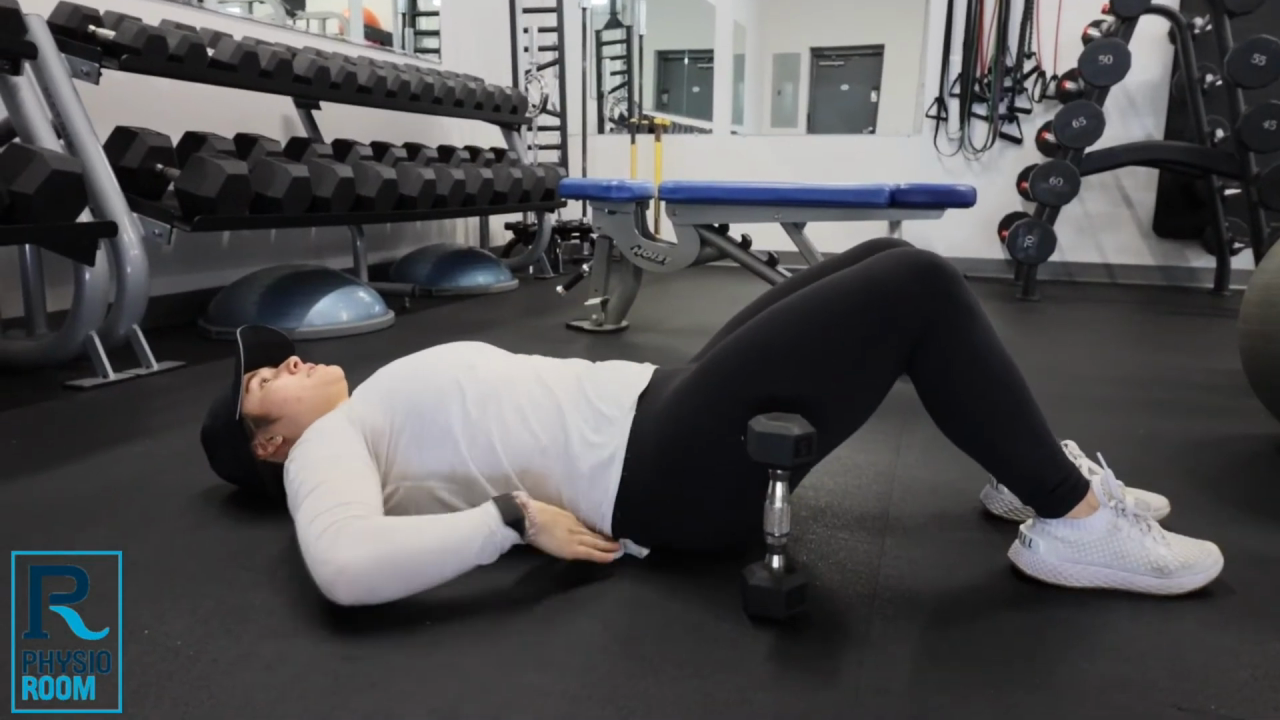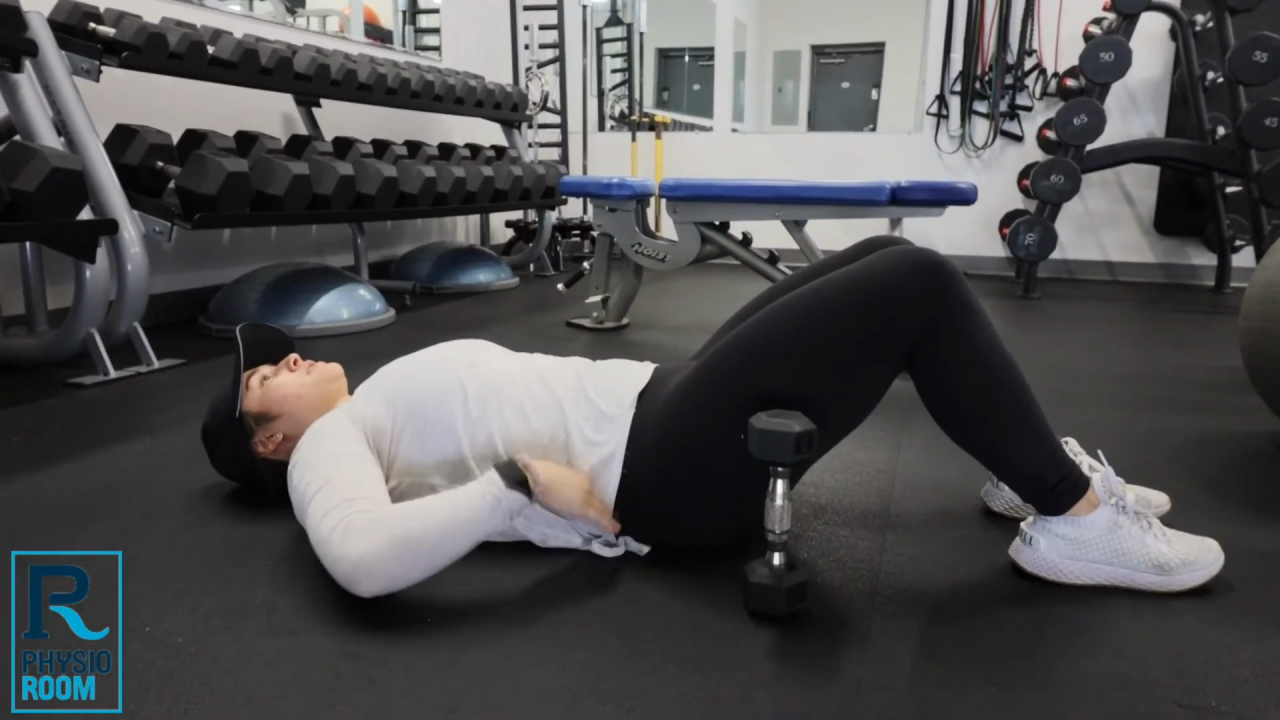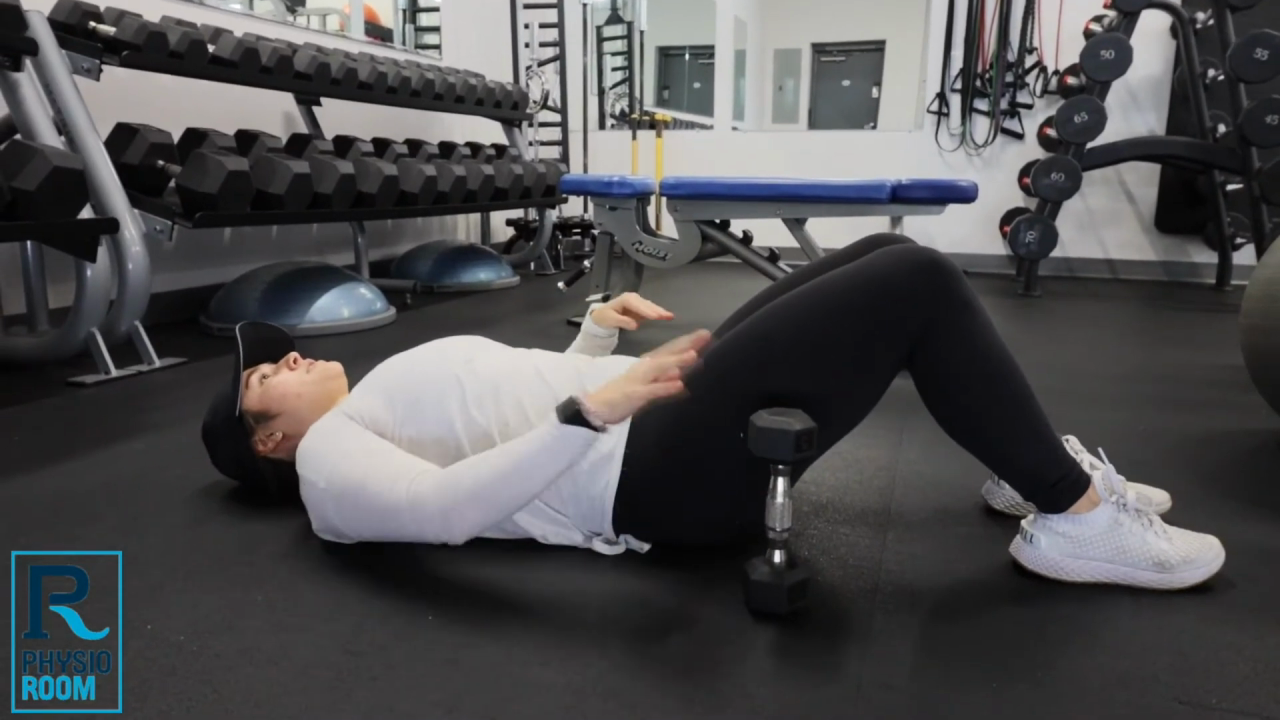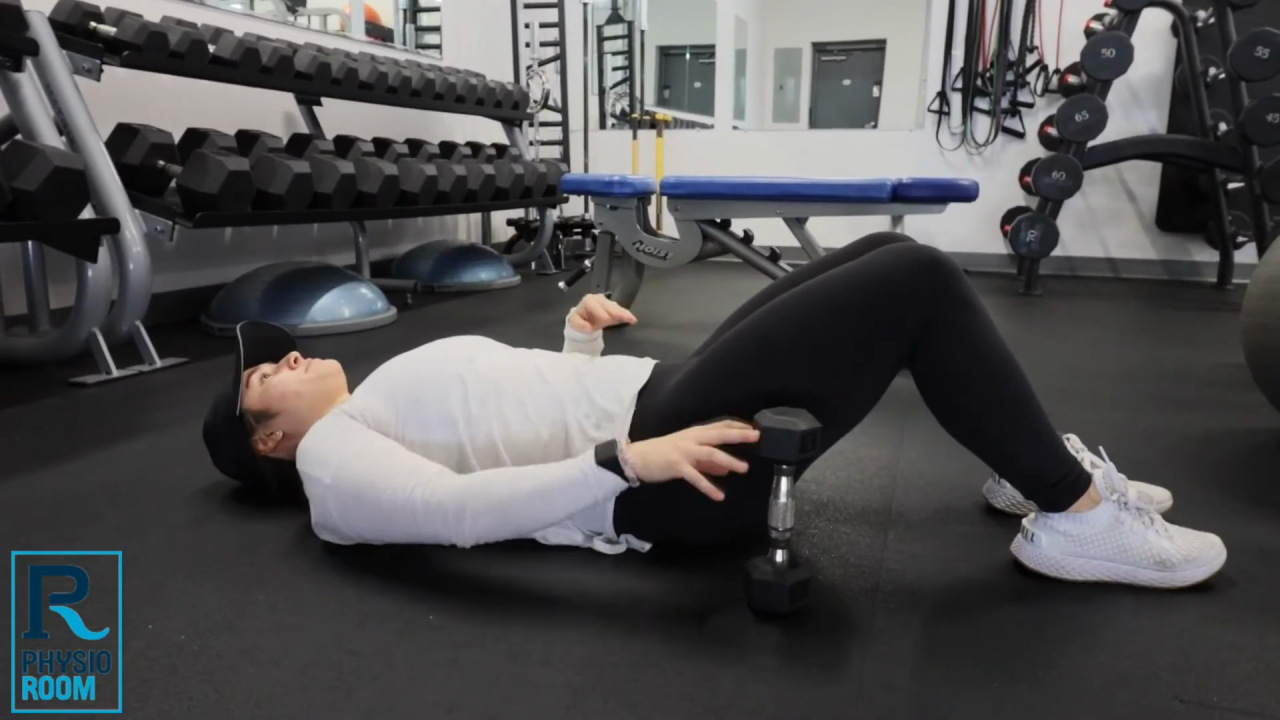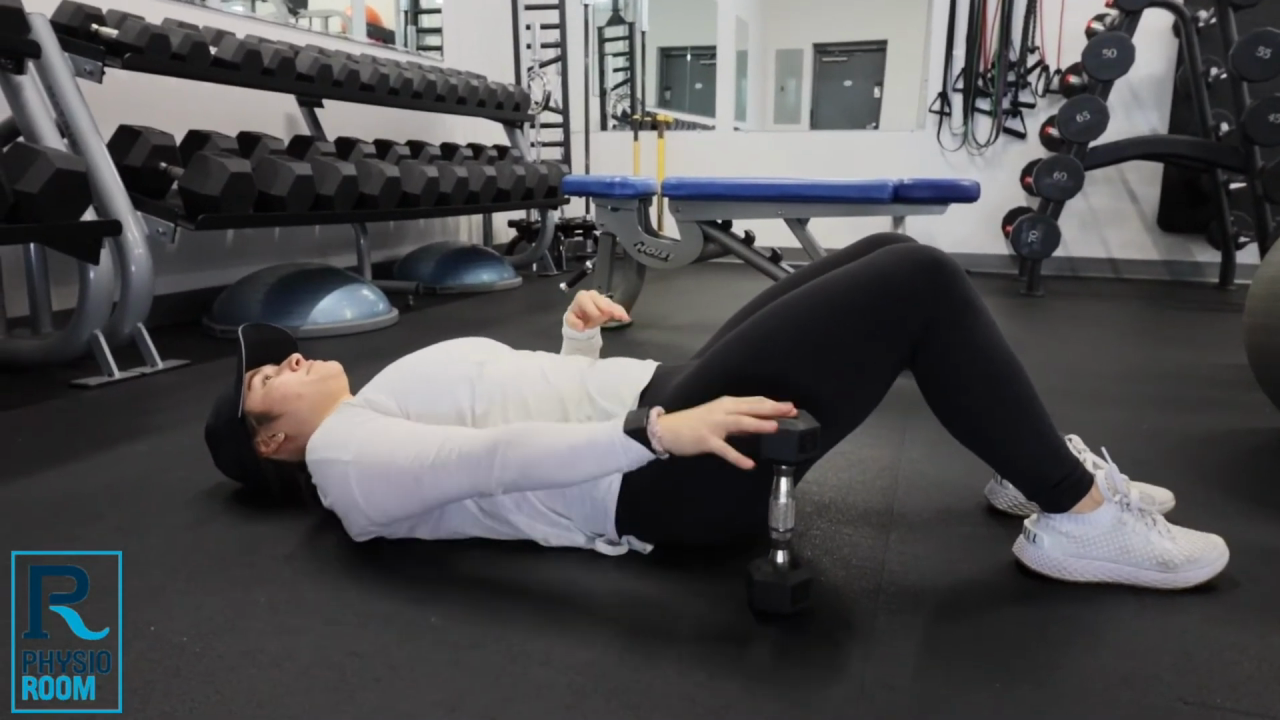
dt=0.3s
person 1, frame 1
left shoulder: (381, 413)
right shoulder: (327, 451)
right elbow: (348, 569)
right wrist: (515, 518)
left hip: (658, 410)
right hip: (672, 475)
left knee: (893, 265)
right knee: (919, 288)
left ankle: (1032, 472)
right ankle: (1073, 523)
person 1, frame 2
left shoulder: (378, 412)
right shoulder: (330, 449)
right elbow: (365, 558)
right wrist: (519, 482)
left hip: (656, 403)
right hip: (670, 474)
left knee: (890, 260)
right knee: (918, 285)
left ankle: (1035, 470)
right ankle: (1075, 520)
person 1, frame 3
left shoulder: (381, 408)
right shoulder: (330, 457)
right elbow: (445, 506)
left wrist: (597, 332)
right wrist: (592, 410)
left hip: (657, 431)
right hip: (667, 475)
left knee: (893, 259)
right knee: (919, 287)
left ankle: (1036, 468)
right ankle: (1075, 518)
person 1, frame 4
left shoulder: (379, 411)
right shoulder: (334, 459)
right elbow: (462, 511)
left wrist: (583, 337)
right wrist: (627, 459)
left hip: (654, 398)
right hip: (670, 490)
left knee: (892, 256)
right knee: (918, 285)
left ankle: (1036, 467)
right ankle: (1075, 516)
person 1, frame 5
left shoulder: (385, 407)
right shoulder: (346, 456)
right elbow: (498, 459)
left wrist: (574, 333)
right wrist: (660, 433)
left hip: (663, 400)
right hip: (669, 483)
left knee: (894, 258)
right knee: (921, 283)
left ankle: (1036, 467)
right ankle: (1079, 516)
